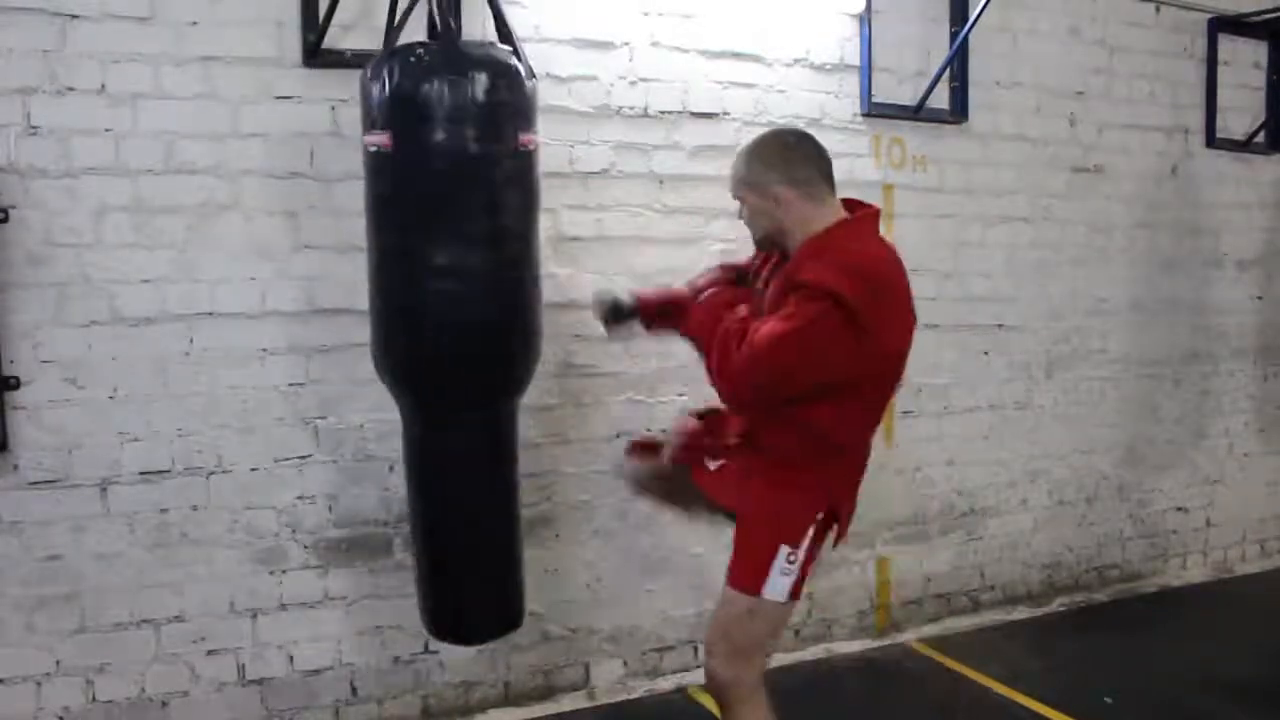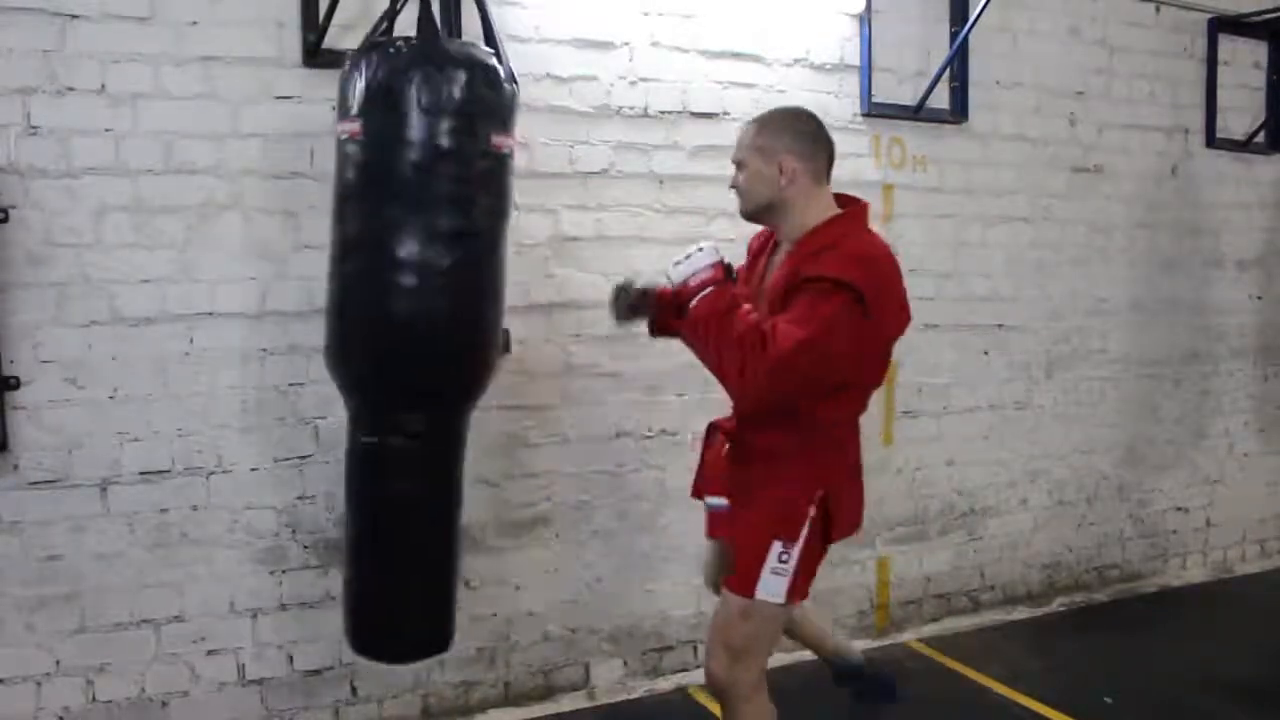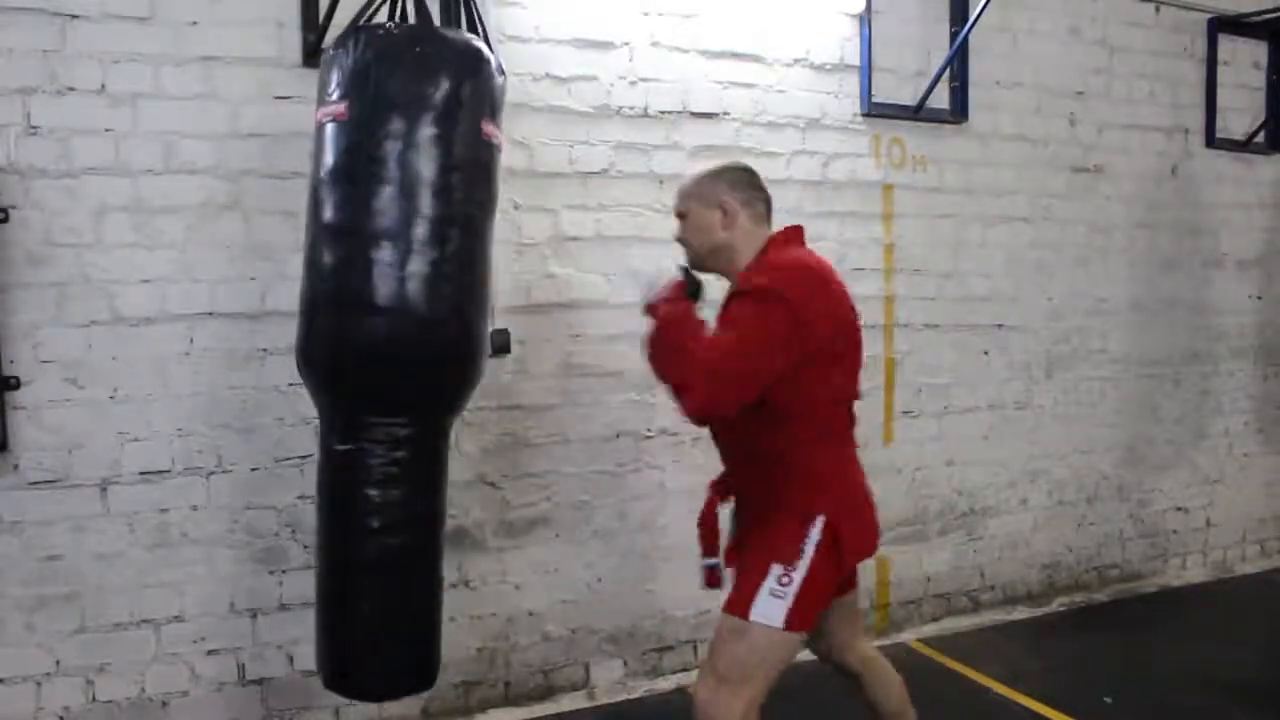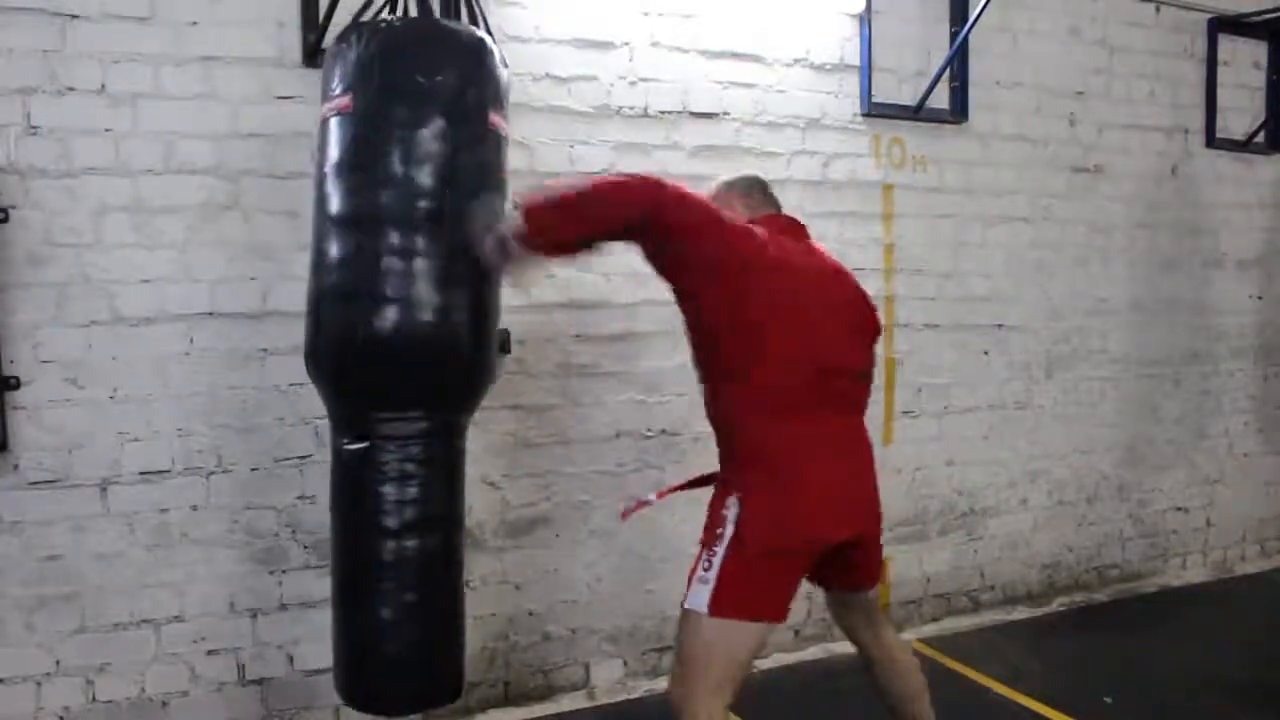
dt=0.4s
person 1, frame 1
left shoulder: (848, 279)
right shoulder: (819, 242)
left elbow: (744, 372)
right elbow: (751, 282)
left wrist: (714, 296)
right wrist: (647, 307)
left hip: (797, 472)
right hip: (759, 429)
left knee: (729, 667)
right knee: (651, 471)
person 1, frame 2
left shoulder: (849, 272)
right shoulder: (785, 242)
left elbow: (762, 377)
right elbow: (752, 321)
left wrist: (708, 289)
right wrist: (668, 297)
left hip: (798, 477)
right hip: (756, 453)
left knee: (731, 670)
right knee: (743, 594)
right ankle: (855, 668)
person 1, frame 3
left shoulder: (781, 288)
right shoulder: (773, 281)
left elbow: (710, 390)
left wrist: (668, 311)
left hip: (803, 517)
right hip: (803, 501)
right knee: (840, 643)
person 1, frame 4
left shoulder: (727, 244)
right shoulder: (840, 289)
left elbow: (632, 202)
left wrist: (531, 226)
left hip: (769, 492)
right hip: (846, 482)
right knee: (872, 631)
